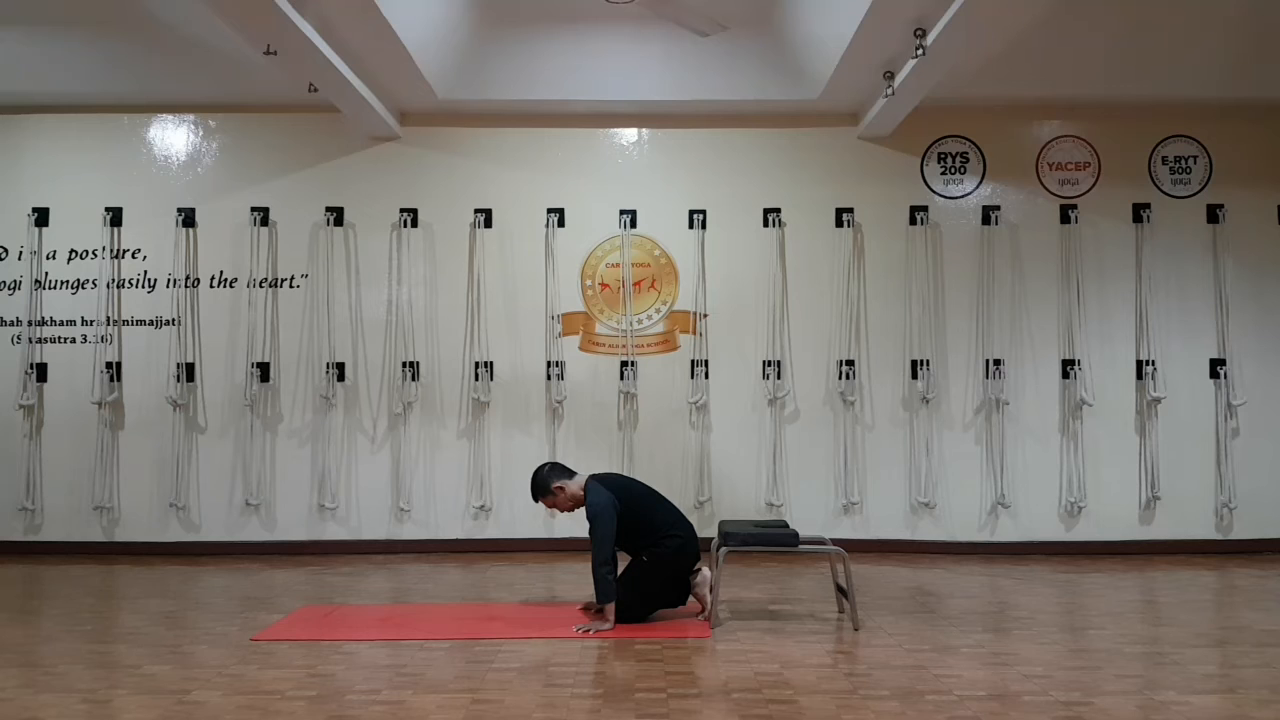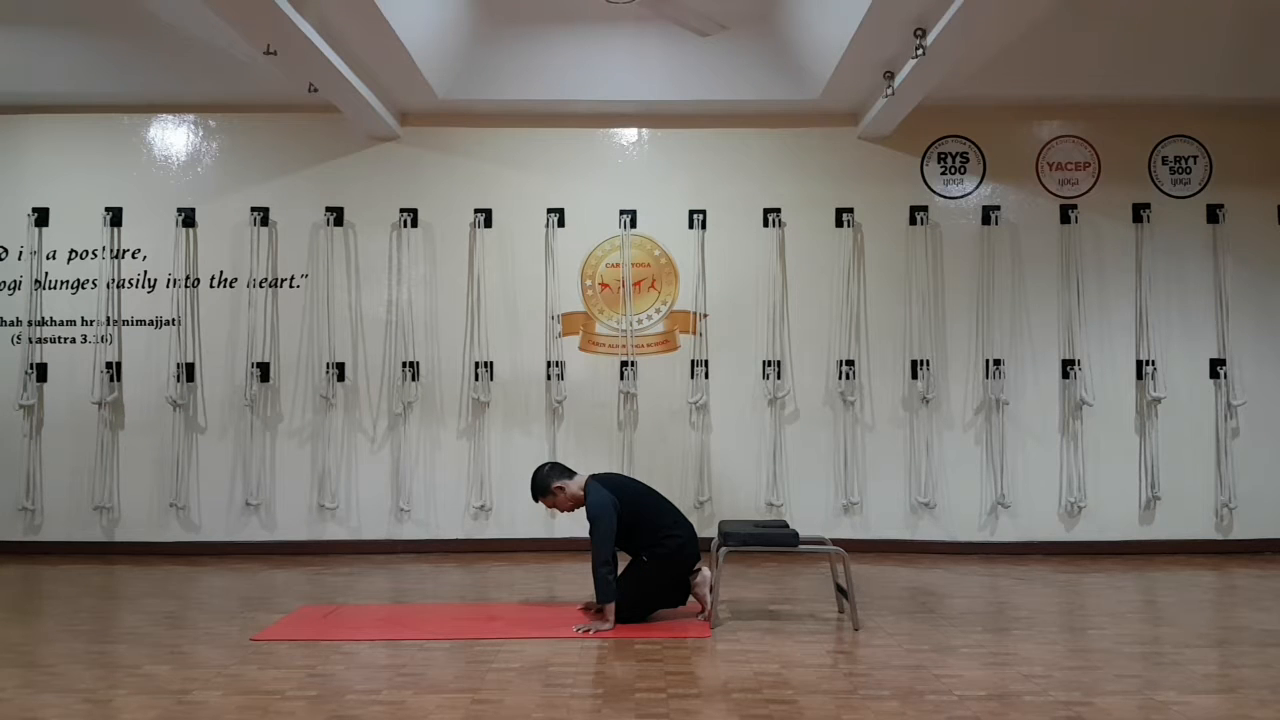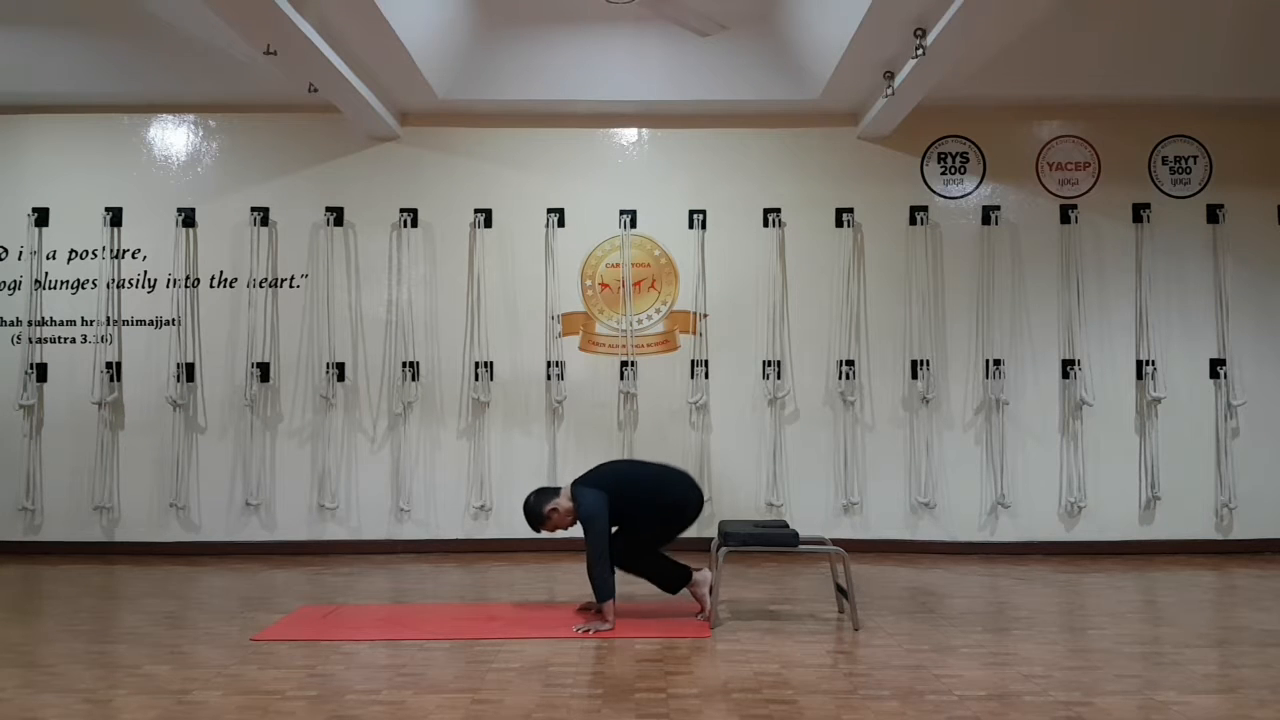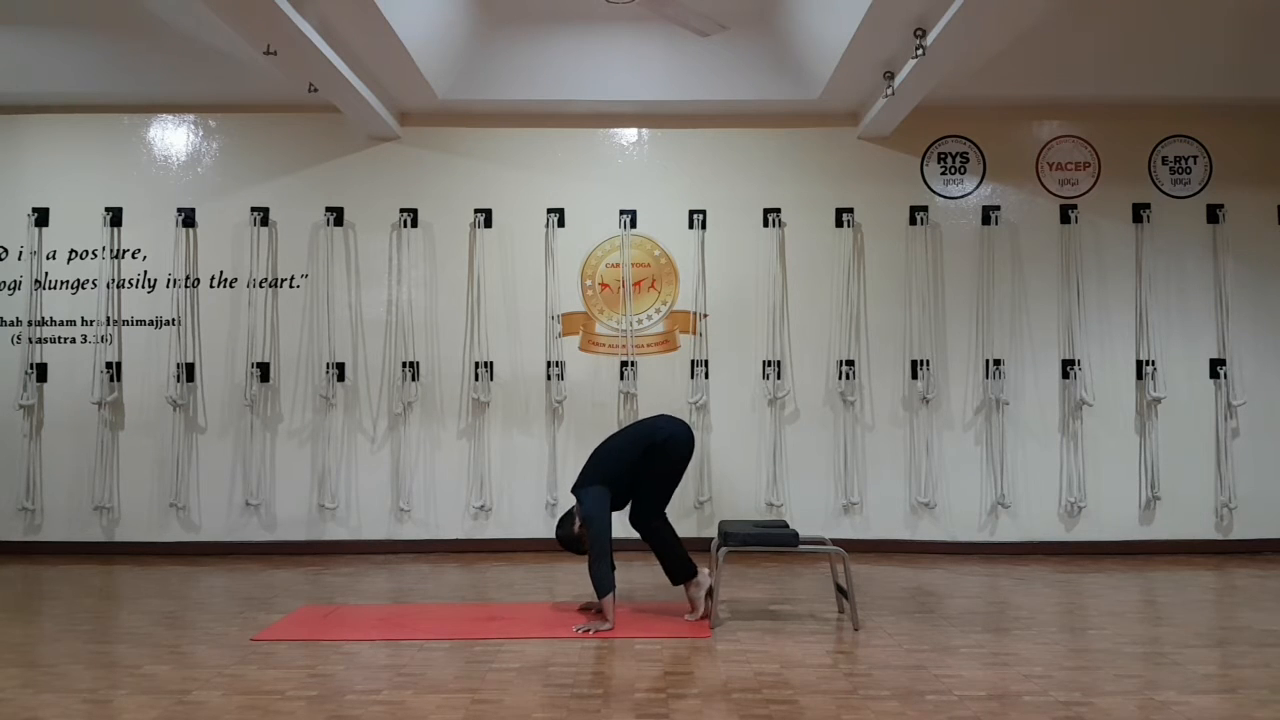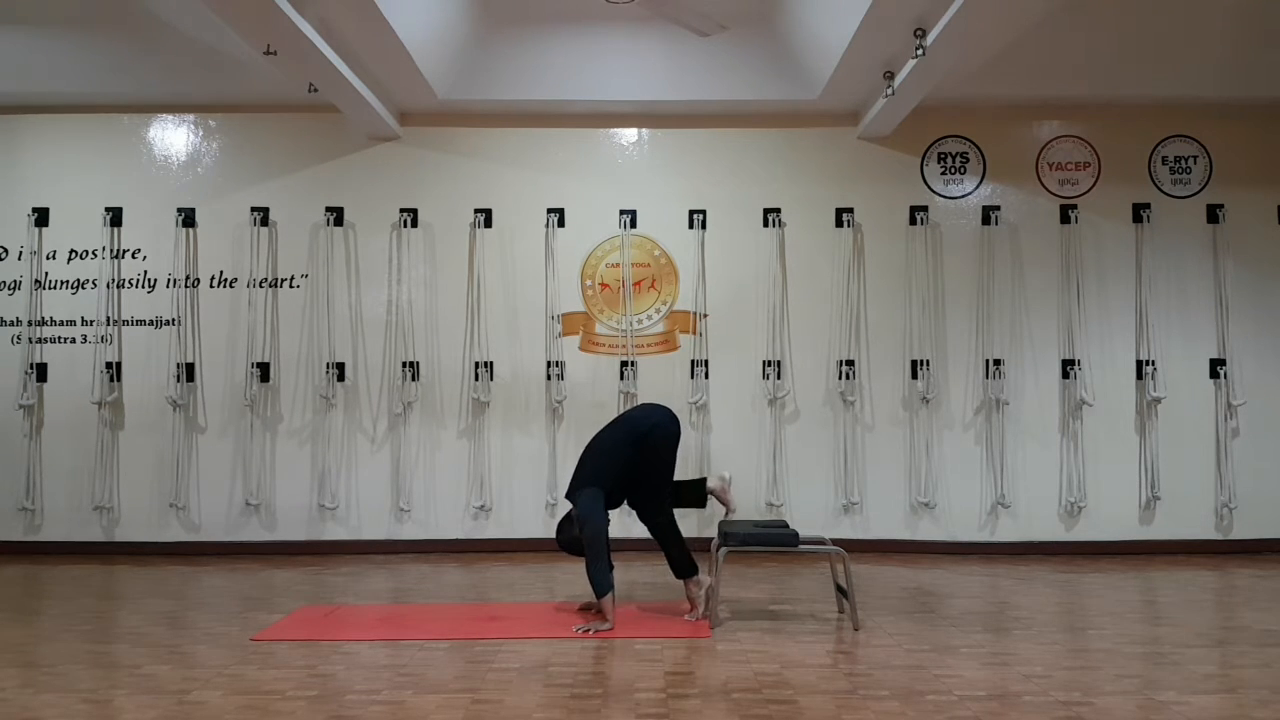
dt=1s
person 1, frame 1
left shoulder: (598, 501)
right shoulder: (598, 488)
left elbow: (602, 559)
right elbow: (606, 552)
left wrist: (608, 619)
right wrist: (604, 600)
left hip: (673, 547)
right hip: (675, 542)
left knee: (624, 610)
right knee: (623, 598)
left ankle: (692, 585)
right ankle: (692, 578)
person 1, frame 2
left shoulder: (598, 501)
right shoulder: (598, 489)
left elbow: (602, 559)
right elbow: (607, 553)
left wrist: (608, 619)
right wrist: (605, 601)
left hip: (673, 548)
right hip: (675, 543)
left knee: (623, 610)
right knee: (622, 598)
left ankle: (692, 585)
right ankle: (692, 578)
person 1, frame 3
left shoulder: (589, 503)
right shoulder: (585, 494)
left elbow: (598, 560)
right elbow: (601, 555)
left wrist: (607, 619)
right wrist: (605, 602)
left hip: (681, 499)
right hip: (676, 498)
left knee: (621, 552)
right knee: (617, 548)
left ankle: (693, 580)
right ankle: (693, 578)
person 1, frame 4
left shoulder: (591, 504)
right shoulder: (592, 498)
left elbow: (599, 559)
right elbow: (603, 552)
left wrist: (608, 619)
right wrist: (605, 604)
left hip: (669, 437)
right hip: (663, 437)
left knee: (647, 519)
right knee: (645, 517)
left ankle: (693, 581)
right ankle: (693, 576)
person 1, frame 5
left shoulder: (587, 507)
right shoulder: (588, 501)
left elbow: (596, 561)
right elbow: (601, 554)
left wrist: (608, 619)
right wrist: (605, 603)
left hip: (654, 426)
right hip: (648, 425)
left knee: (654, 513)
right knee: (640, 501)
left ankle: (694, 582)
right ankle: (710, 486)
